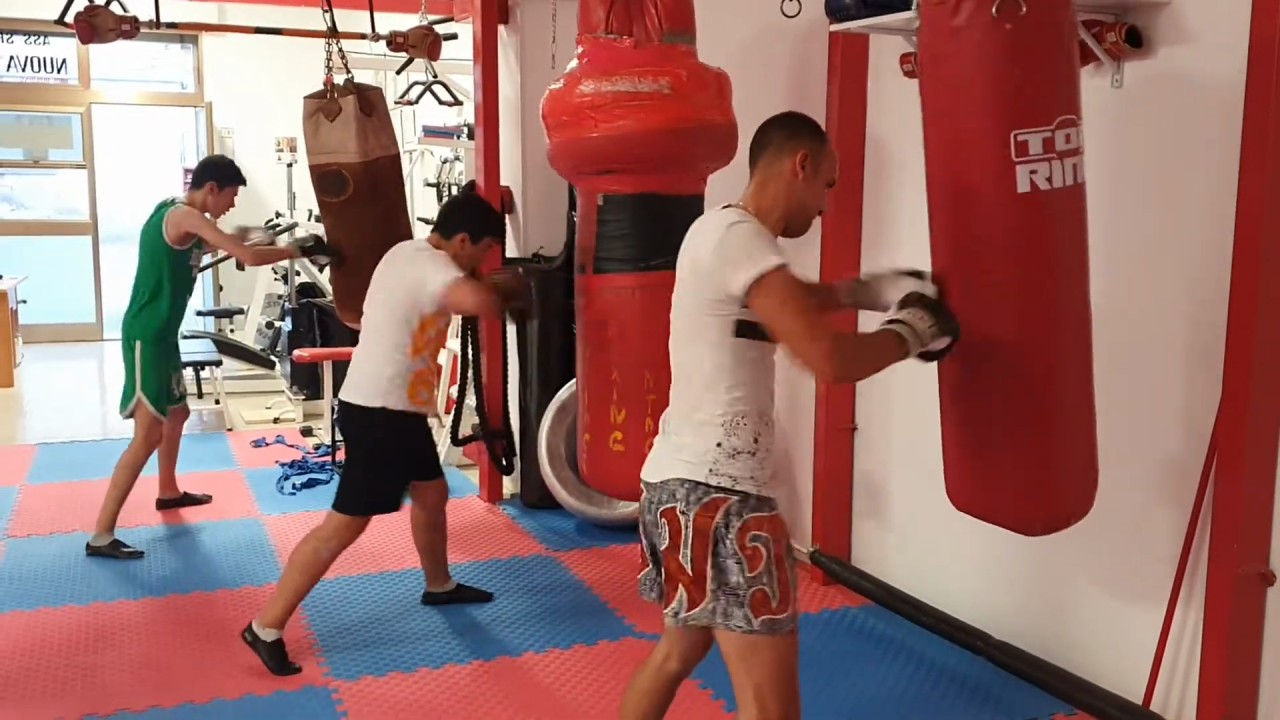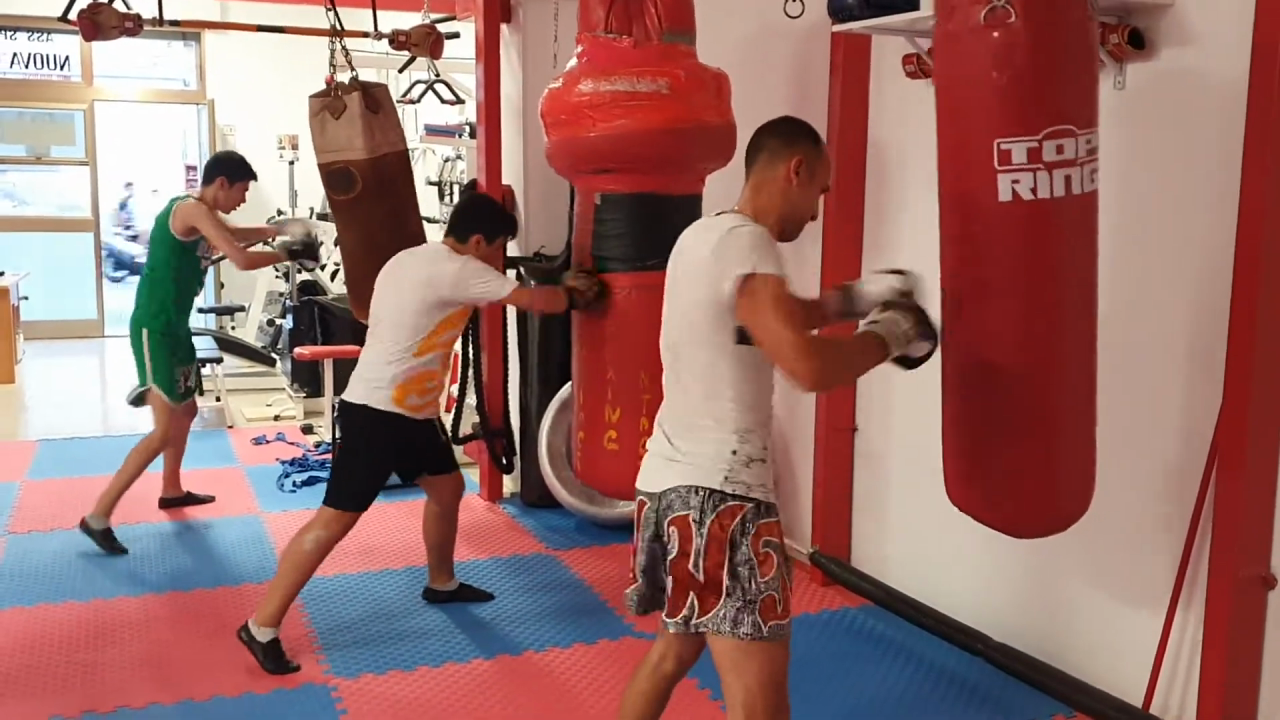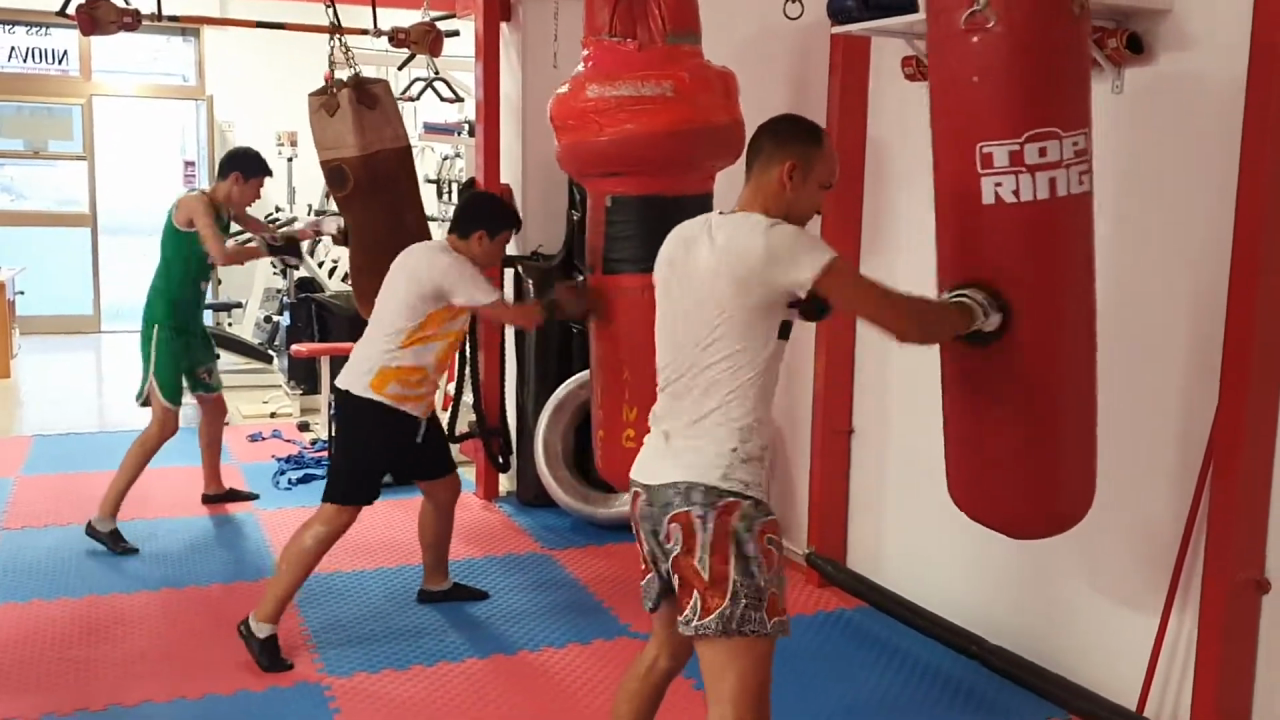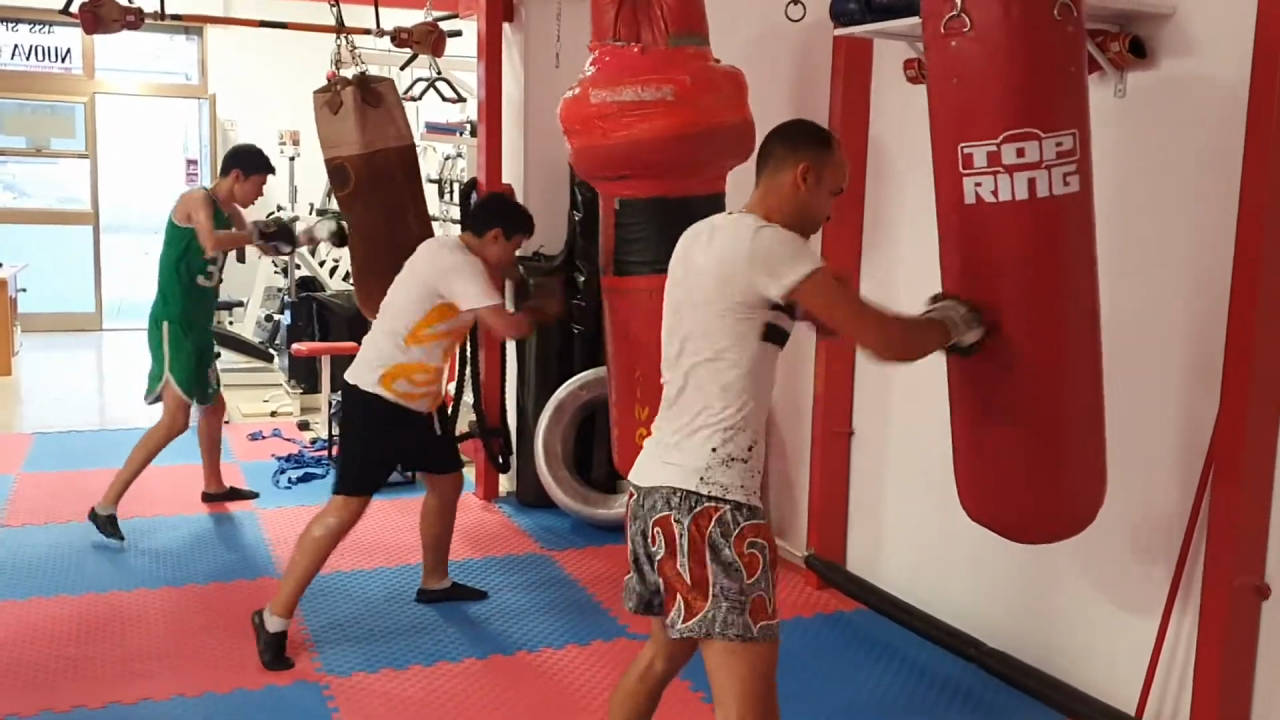
dt=0.4s
person 1, frame 1
left shoulder: (714, 230)
right shoulder: (744, 241)
left elbow: (801, 298)
right elbow: (830, 360)
left wrist: (874, 288)
right wrist: (913, 329)
left hip: (673, 476)
right hip: (718, 488)
left knee: (679, 649)
person 1, frame 2
left shoulder: (701, 237)
right shoulder: (745, 244)
right elbow: (812, 367)
left wrist: (847, 301)
right wrist: (895, 333)
left hip: (667, 480)
right hip: (718, 494)
left knee: (675, 649)
person 1, frame 3
left shoulder: (683, 237)
right shoulder: (776, 243)
right elbow: (903, 321)
left wrist: (813, 295)
right wrist: (973, 310)
left hip: (660, 477)
right hip: (716, 491)
left knee: (666, 649)
person 1, frame 4
left shoulder: (699, 236)
right shoulder: (767, 246)
right elbow: (884, 340)
left wrist: (803, 306)
right wrist: (953, 322)
left hip: (660, 481)
right hip: (707, 495)
left knee: (665, 651)
person 2, frame 1
left shoulder: (410, 254)
right shoulder: (433, 266)
right elbow: (475, 301)
left wrist: (496, 286)
right wrist: (505, 294)
left hip: (395, 408)
right hip: (380, 412)
left knee: (432, 494)
right knee: (345, 525)
left ankle: (439, 584)
right ankle: (266, 628)
person 2, frame 2
left shoulder: (410, 259)
right shoulder: (458, 271)
right elbow: (534, 300)
right wrist: (579, 293)
left hip: (411, 409)
right hip: (375, 413)
left knee: (449, 487)
right knee: (335, 520)
left ankle: (442, 582)
right ankle: (262, 627)
person 2, frame 3
left shoulder: (433, 256)
right shoulder: (448, 266)
right elbow: (516, 316)
right wrist: (558, 303)
left hip: (410, 405)
right hip: (371, 404)
left knee: (444, 490)
right knee: (336, 516)
left ankle: (436, 583)
right ankle: (261, 623)
person 2, frame 4
left shoulder: (443, 251)
right shoulder: (459, 263)
right elbow: (507, 326)
right wrist: (541, 310)
left hip: (420, 399)
right hip: (379, 398)
left knee: (447, 483)
right knee: (346, 509)
left ankle: (435, 582)
right ankle: (274, 620)
person 3, frame 1
left shoulder: (179, 212)
right shoulder: (186, 216)
left elbow: (191, 253)
right elbow: (248, 256)
left wrist: (241, 236)
right wrist: (299, 249)
left hip: (162, 333)
right hip: (148, 336)
left knee: (177, 412)
right knee: (148, 435)
left ankle: (169, 491)
right ankle: (101, 536)
person 3, frame 2
left shoulder: (200, 212)
right shoulder: (192, 210)
left elbow: (240, 237)
right elbow: (241, 260)
left wrist: (282, 229)
right wrist: (288, 252)
left hip: (174, 327)
right hip: (155, 329)
left knee: (184, 410)
right knee: (164, 429)
left ankle: (172, 489)
right ankle: (98, 516)
person 3, frame 3
left shoulder: (224, 207)
right shoulder: (195, 203)
left elbow: (265, 232)
right elbow: (221, 255)
left wrist: (306, 231)
right wrist: (270, 248)
left hip: (191, 323)
right hip: (166, 325)
left knee: (214, 406)
right knee: (165, 424)
left ankle: (214, 486)
right ankle: (103, 519)
person 3, frame 4
left shoulder: (228, 210)
right shoulder: (197, 199)
left elbow: (254, 238)
right elbow: (213, 244)
right wrist: (255, 233)
left hip: (198, 324)
right hip: (172, 322)
left knee: (213, 406)
right knee: (175, 419)
left ankle: (214, 485)
right ankle: (106, 504)
